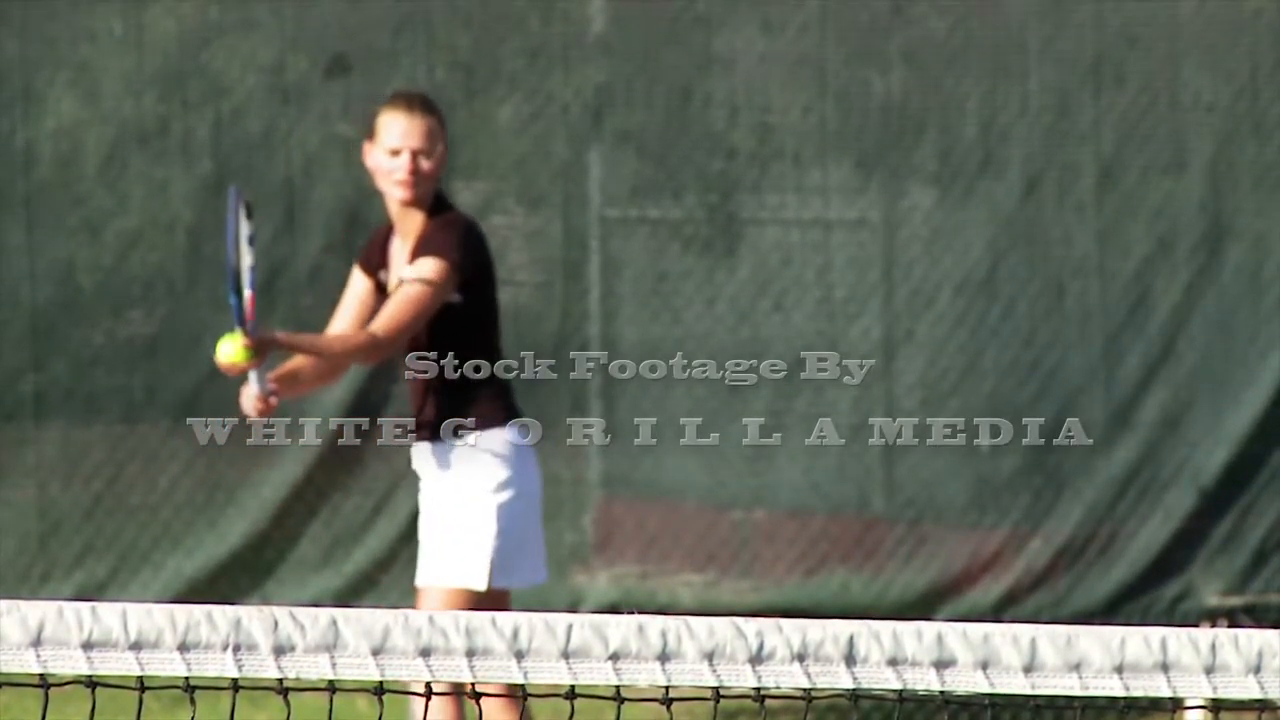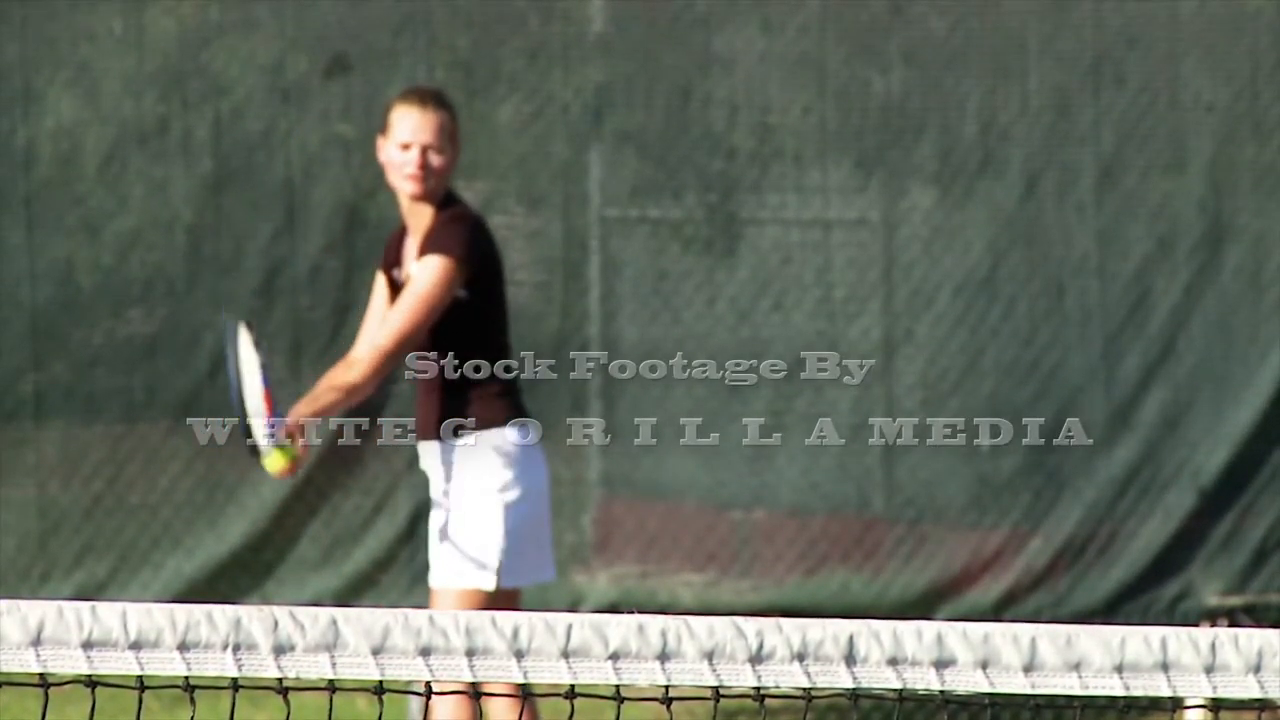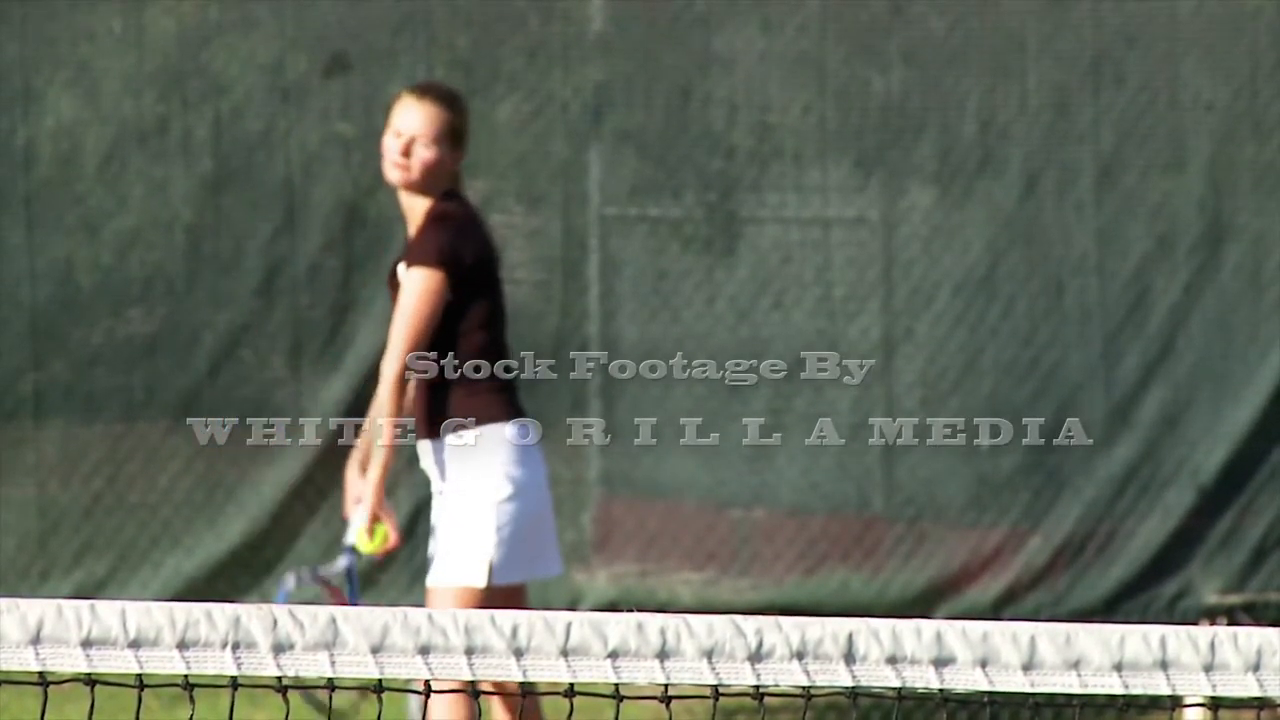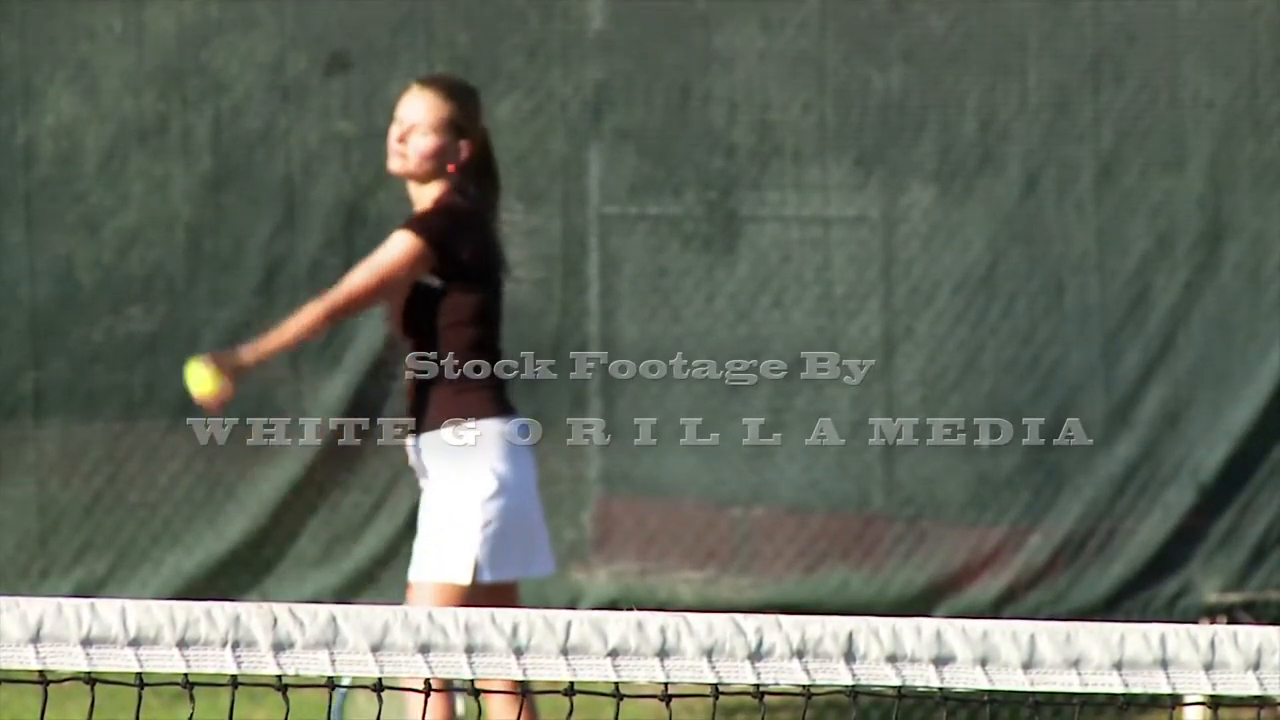
dt=0.3s
person 1, frame 1
left shoulder: (453, 238)
right shoulder: (382, 246)
left elbow: (376, 343)
right elbow: (333, 353)
left wrist: (277, 341)
right wrist: (271, 384)
left hip: (480, 462)
right hip: (446, 462)
person 1, frame 2
left shoulder: (458, 234)
right shoulder: (402, 241)
left elbow: (389, 346)
right elbow: (363, 357)
left wrist: (309, 416)
right wrist: (306, 411)
left hip: (490, 460)
right hip: (457, 463)
person 1, frame 3
left shoulder: (441, 235)
right shoulder: (433, 231)
left elbow: (398, 366)
right elbow: (408, 369)
left wrist: (374, 480)
right wrist: (362, 458)
left hip: (483, 457)
right hip: (468, 460)
person 1, frame 4
left shoulder: (440, 226)
right shoulder: (449, 226)
left elbow: (338, 302)
left wrist: (247, 357)
right wrist: (429, 438)
left hip: (475, 460)
right hip: (465, 461)
right knee: (493, 668)
